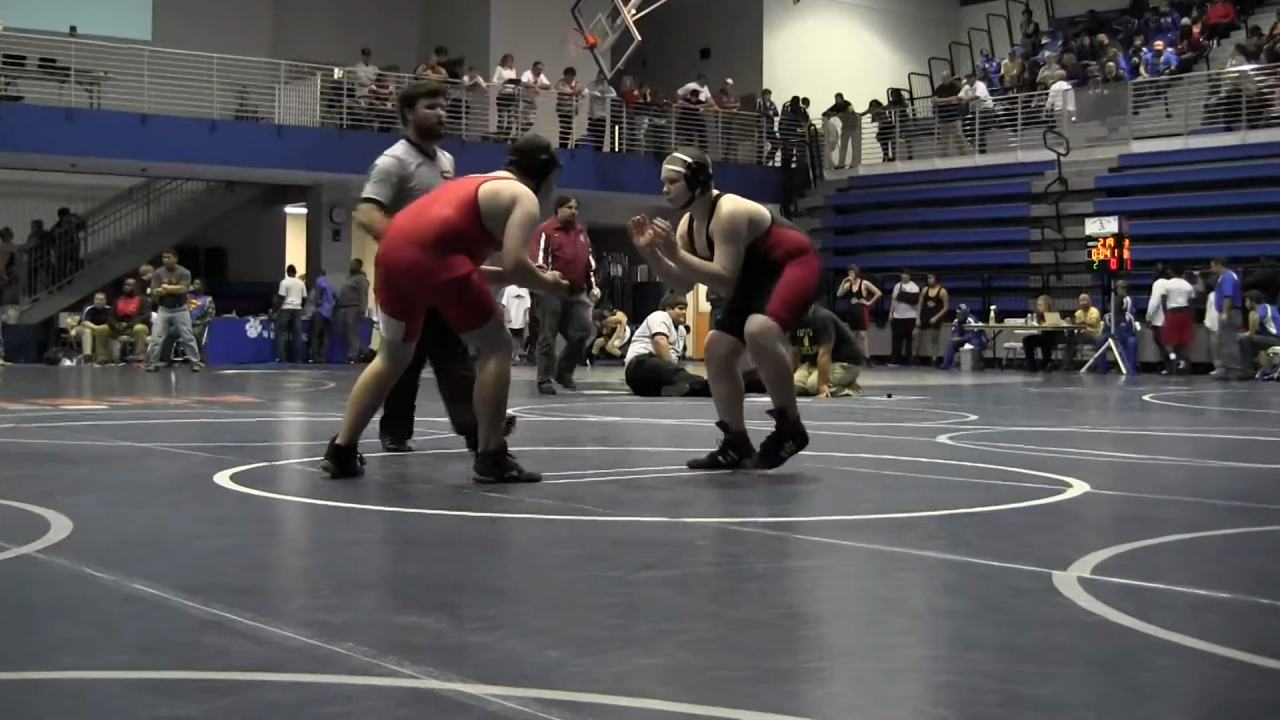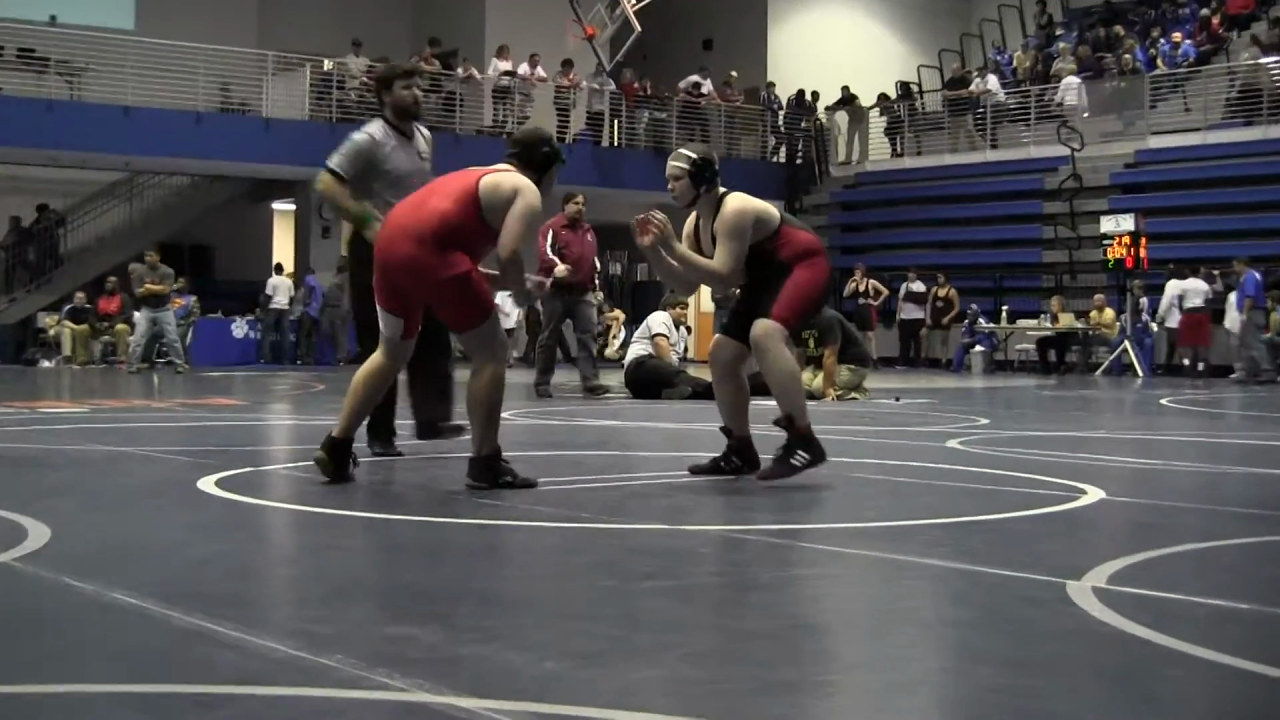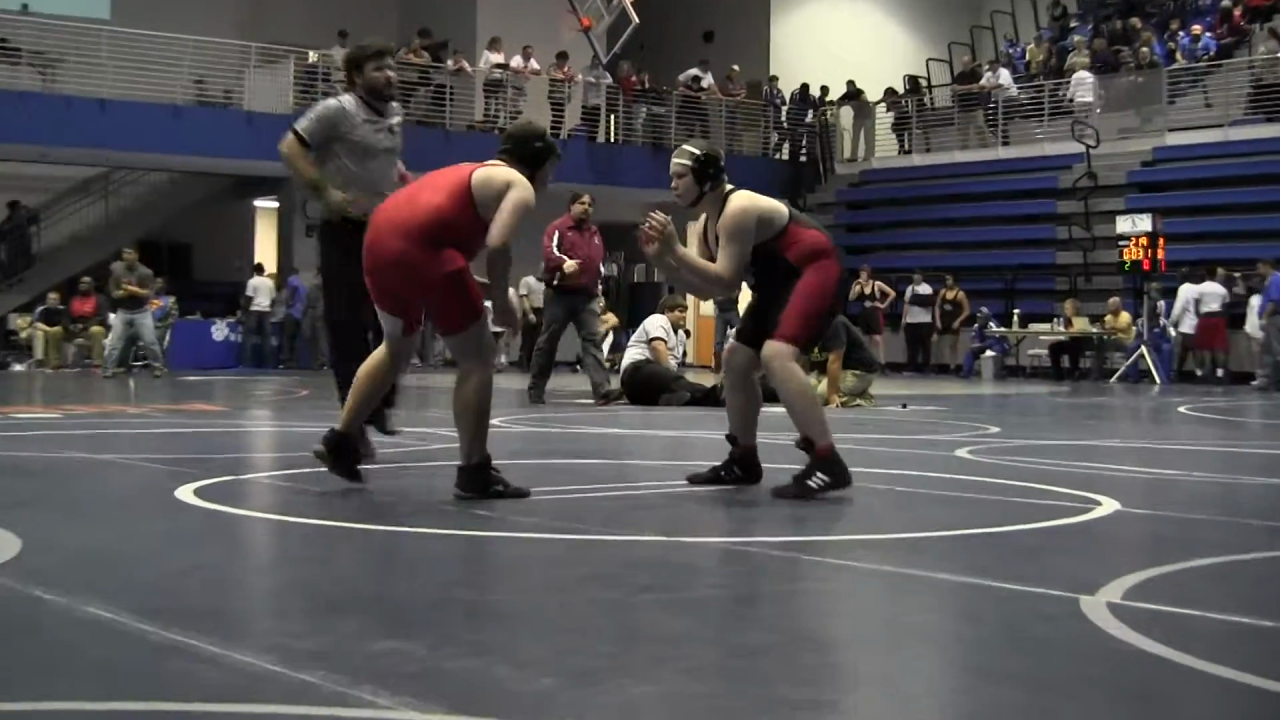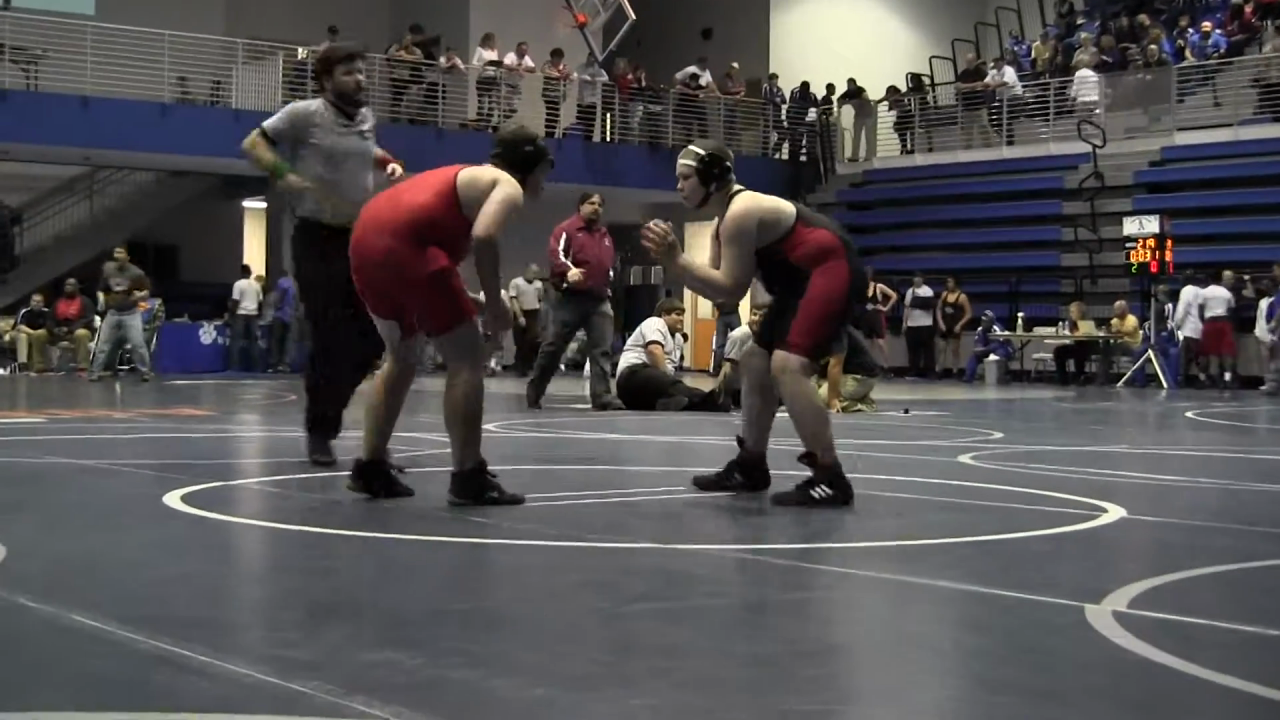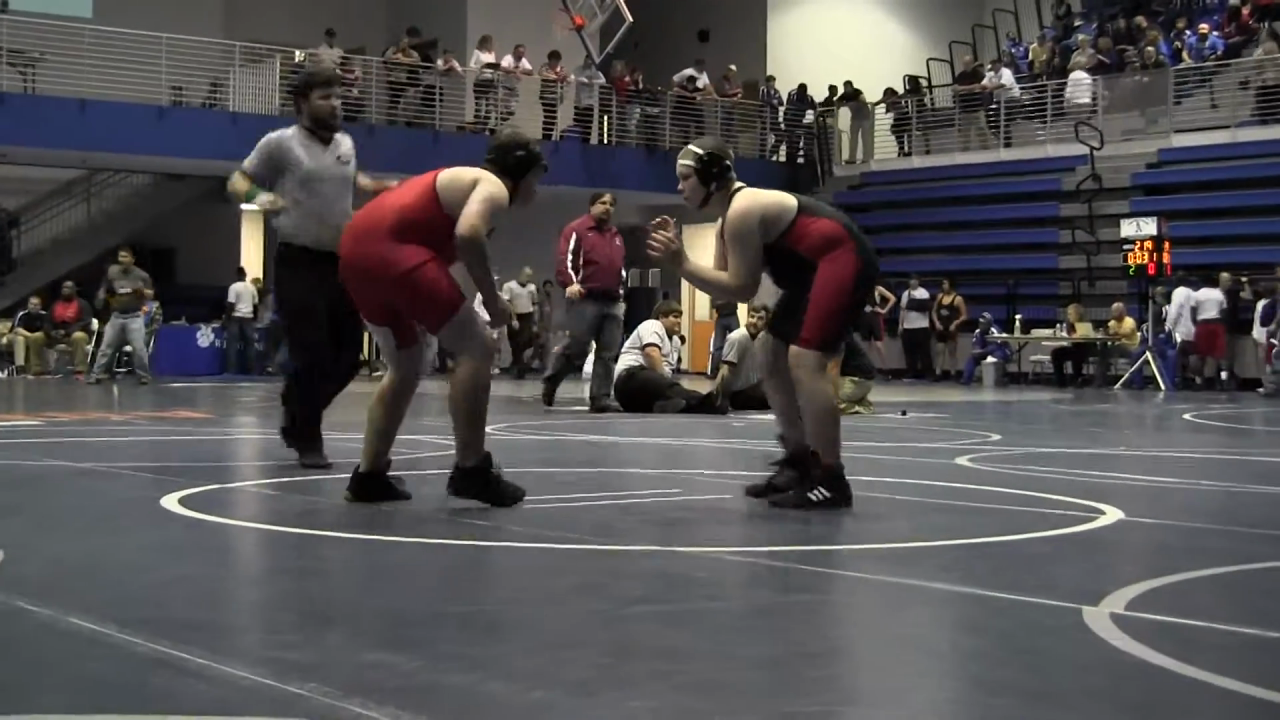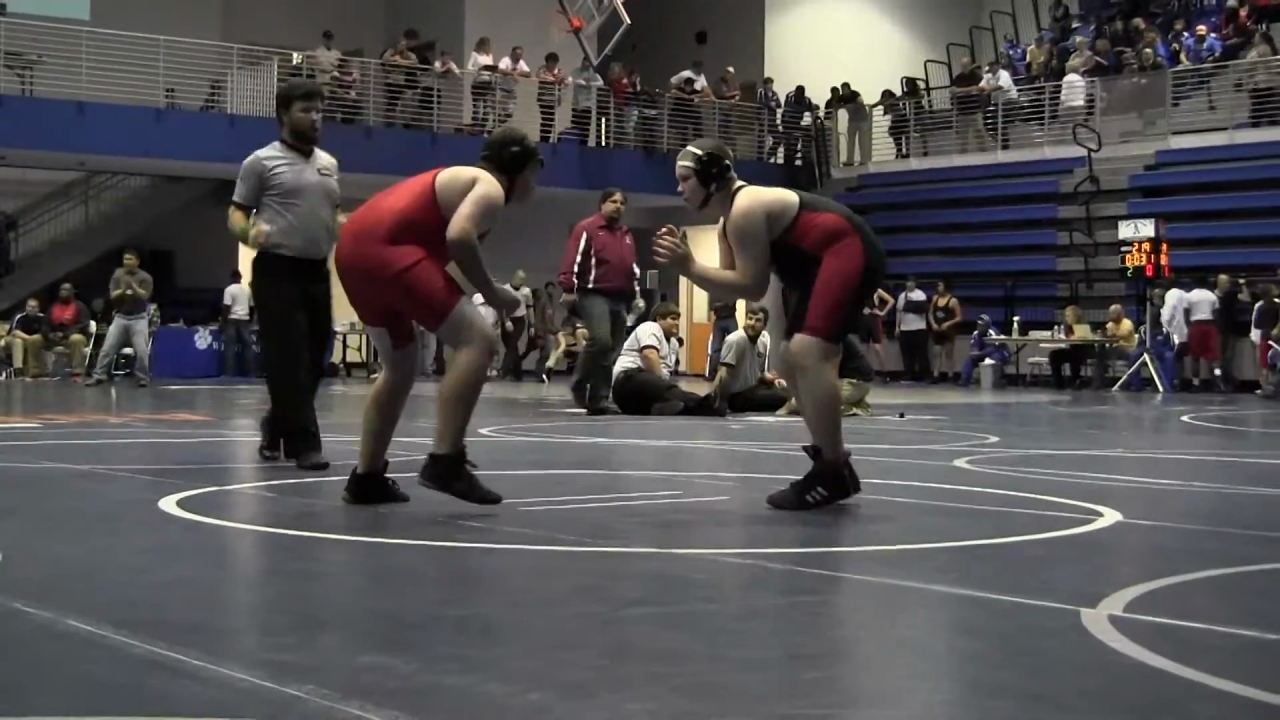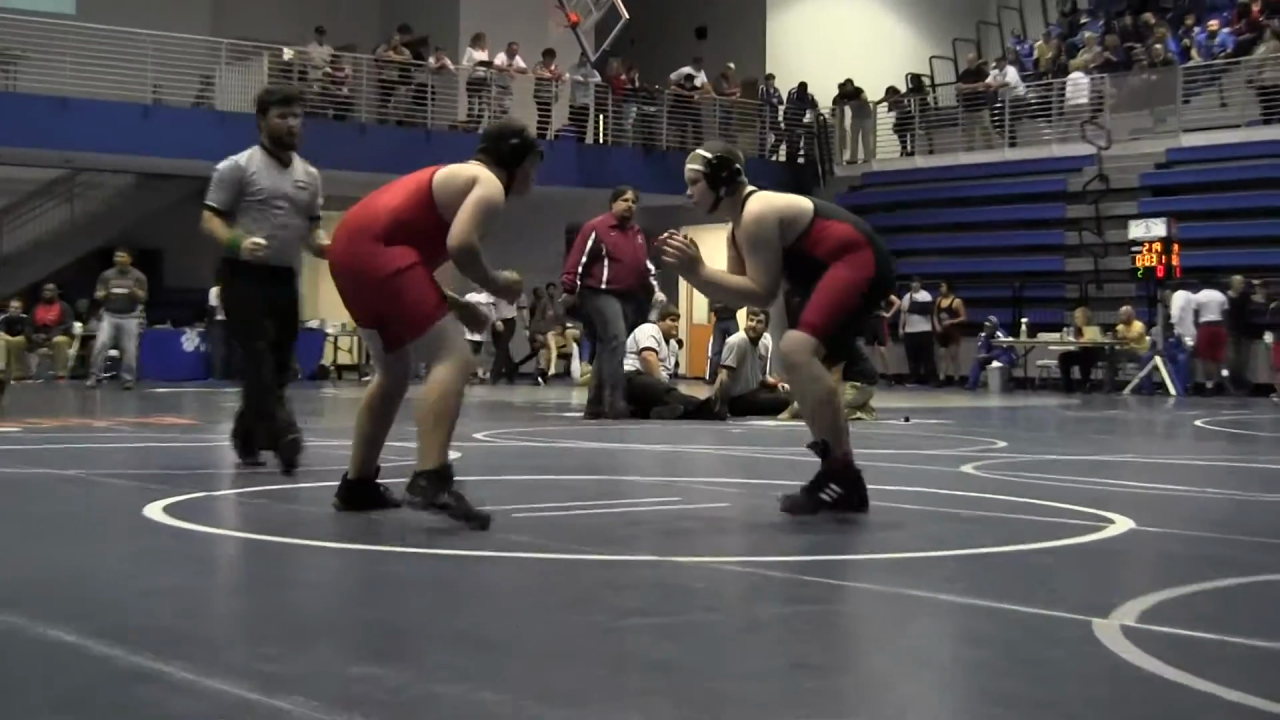
dt=0.1s
person 1, frame 1
left shoulder: (446, 160)
right shoulder: (394, 162)
right elbow: (367, 215)
left knee: (455, 352)
right knee: (407, 355)
left ankle: (471, 425)
right ankle: (395, 429)
person 1, frame 2
left shoulder: (423, 137)
right shoulder: (367, 139)
right elbow: (327, 185)
right wrist: (366, 222)
right hip: (375, 254)
left knee: (432, 335)
right knee: (380, 344)
left ankle: (433, 418)
right ankle: (381, 432)
person 1, frame 3
left shoulder: (393, 111)
right shoulder: (337, 110)
right elbow: (289, 147)
left wrist: (406, 180)
right wrist: (323, 189)
right hip: (345, 235)
right knee: (350, 330)
left ankle: (378, 403)
person 1, frame 4
left shoulder: (365, 116)
right shoulder: (305, 114)
right elbow: (253, 145)
left wrist: (389, 163)
right wrist: (285, 175)
right hip: (318, 243)
left knee: (371, 338)
right knee: (331, 340)
left ankle: (329, 410)
right ankle: (320, 431)
person 1, frame 5
left shoulder: (345, 145)
right shoulder: (280, 143)
right elbow: (238, 182)
left wrist: (380, 188)
right wrist: (258, 194)
left hip: (339, 265)
right hip: (297, 265)
left knee: (347, 358)
right knee: (311, 356)
left ankle: (295, 421)
right ankle: (308, 444)
person 1, frame 6
left shoulder: (328, 163)
right shoulder: (261, 161)
right elbow: (236, 215)
right wrist: (249, 233)
left hip: (317, 274)
right hip: (277, 273)
left knee: (312, 366)
right knee: (289, 362)
left ankle: (274, 431)
right ankle: (303, 446)
person 1, frame 7
left shoulder: (309, 173)
right shoulder: (237, 167)
left elbow: (313, 226)
right elbow: (208, 221)
left wrist: (324, 246)
right wrist: (239, 242)
left hip: (285, 280)
right hip: (244, 279)
left knee: (276, 367)
right knee: (259, 362)
left ankle: (247, 441)
right ankle: (282, 438)
person 2, frame 1
left shoulder: (477, 184)
right shoulder: (525, 198)
right elbow: (514, 262)
left wrist: (499, 277)
right wrist: (541, 281)
left hip: (393, 248)
right hip: (433, 256)
left knee: (392, 356)
right knee: (496, 348)
left ankle: (341, 450)
right ankle: (492, 458)
person 2, frame 2
left shoulder: (476, 177)
right shoulder: (527, 191)
right elbow: (509, 255)
left wrist: (509, 280)
right wrist: (522, 289)
left hip: (392, 241)
right hip: (431, 252)
left knee: (392, 352)
right knee: (491, 350)
left ankle: (337, 444)
right ankle: (485, 463)
person 2, frame 3
left shoulder: (472, 174)
right shoulder: (521, 187)
right elbow: (497, 245)
left wrist: (484, 293)
right wrist: (503, 298)
left hip: (381, 238)
right hip: (418, 249)
left knee: (397, 347)
right knee: (478, 356)
left ankle: (341, 439)
right ankle: (475, 473)
person 2, frame 4
left shoulder: (469, 176)
right shoulder: (509, 186)
right elbow: (484, 236)
left wrist: (464, 302)
right wrist: (494, 300)
left hip: (369, 239)
right hip: (407, 247)
left knee: (403, 356)
right knee: (468, 359)
left ankle: (370, 466)
right ankle: (469, 478)
person 2, frame 5
left shoulder: (460, 179)
right shoulder: (493, 187)
right elbow: (468, 234)
right wrist: (493, 299)
left hip: (357, 248)
right hip: (391, 249)
left knee: (405, 367)
right knee: (477, 348)
left ankle: (369, 476)
right ankle: (472, 469)
person 2, frame 6
left shoulder: (459, 180)
right shoulder: (490, 187)
right elbow: (458, 237)
right wrist: (493, 293)
left hip: (356, 249)
right hip: (388, 251)
left knee: (400, 367)
right knee: (478, 342)
left ankle: (366, 478)
right ankle: (445, 461)
person 2, frame 7
left shoulder: (456, 176)
right shoulder: (490, 185)
right elbow: (460, 246)
left wrist: (459, 307)
right wrist: (496, 284)
left hip: (350, 248)
right hip: (381, 252)
left knee: (395, 370)
right knee: (452, 360)
left ankle: (357, 483)
right ankle: (431, 482)
person 3, frame 1
left shoulder: (729, 213)
right shoulder: (688, 223)
left elbow: (724, 280)
right elbow: (684, 281)
left wrist: (674, 252)
right wrist: (649, 251)
left hip: (795, 265)
right hip: (758, 278)
left knee: (760, 331)
right knee: (716, 351)
left ankle: (790, 427)
right ankle: (737, 443)
person 3, frame 2
left shoulder: (735, 210)
right shoulder: (695, 222)
left elbow: (724, 279)
right elbow: (687, 285)
left wrist: (673, 248)
right wrist: (652, 252)
left hip: (804, 267)
right hip: (766, 280)
left knee: (764, 335)
right knee: (721, 355)
left ankle: (803, 440)
right ankle: (741, 449)
person 3, frame 3
left shoulder: (739, 210)
right shoulder: (707, 222)
left elbow: (727, 283)
right elbow: (704, 288)
left wrist: (675, 250)
right wrist: (661, 256)
left hip: (817, 270)
right hip: (785, 282)
left knee: (777, 356)
right knee: (735, 362)
left ankle: (828, 464)
right ankle: (743, 459)
person 3, frame 4
left shoulder: (742, 212)
right shoulder: (725, 219)
left elbow: (730, 290)
right elbow: (715, 290)
left wrist: (677, 258)
right wrist: (669, 260)
left hip: (829, 271)
right hip: (799, 283)
left knee: (786, 367)
right knee: (755, 366)
left ankle: (830, 477)
right ankle: (751, 464)
person 3, frame 5
left shoulder: (743, 210)
right shoulder: (730, 215)
left elbow: (741, 289)
right elbow: (723, 285)
left wrist: (681, 262)
right wrist: (675, 255)
left hip: (839, 258)
right hip: (816, 269)
left knee: (803, 363)
right knee: (772, 359)
left ankle: (830, 479)
right ankle: (798, 460)
person 3, frame 6
left shoulder: (746, 209)
right shoulder: (731, 216)
left elbow: (751, 288)
right elbow: (728, 287)
left wrist: (689, 265)
right wrist: (682, 262)
left hip: (845, 252)
right hip: (822, 265)
left knee: (806, 355)
right knee: (794, 364)
left ankle: (834, 473)
right ankle: (827, 467)
person 3, frame 7
left shoulder: (758, 215)
right shoulder: (738, 225)
left elbow: (761, 294)
right elbow: (732, 295)
left wrist: (697, 270)
right wrist: (688, 267)
left hip: (856, 263)
right hip: (831, 272)
left knee: (796, 352)
right knee: (800, 361)
left ankle: (844, 475)
right ankle: (836, 474)
person 4, frame 1
left shoulder: (582, 233)
right shoulder: (545, 231)
left elbow: (589, 261)
right elbow: (538, 256)
left wrist: (593, 286)
left hip: (578, 292)
left knee: (585, 330)
right knee: (548, 336)
left ankle: (562, 371)
right ankle: (544, 380)
person 4, frame 2
left shoulder: (588, 231)
right shoulder: (552, 228)
left elbow: (594, 261)
right elbow: (545, 252)
left wrist: (596, 287)
right wrist: (557, 266)
left hip: (582, 293)
right hip: (556, 291)
left knee: (588, 333)
right knee: (549, 338)
left ankle: (590, 381)
right ankle: (542, 383)
person 4, frame 3
left shoulder: (594, 234)
right shoulder: (557, 228)
right elbow: (550, 252)
left wrist: (598, 291)
right wrist: (565, 262)
left hip: (588, 297)
right hip: (561, 294)
left knee: (593, 340)
right knee: (548, 342)
left ankle: (602, 388)
right ankle: (535, 388)
person 4, frame 4
left shoulder: (605, 236)
right shoulder: (566, 230)
right elbow: (556, 255)
left wrist: (607, 295)
right wrist: (569, 270)
left hip: (598, 301)
right hip: (570, 298)
left knee: (602, 348)
right knee: (554, 345)
left ankle: (602, 396)
right ankle: (535, 390)
person 4, frame 5
left shoulder: (615, 236)
right shoulder: (576, 229)
right elbow: (566, 258)
left wrist: (619, 296)
right wrist: (571, 283)
left hip: (609, 301)
right hip: (583, 298)
left knee: (609, 350)
right knee: (576, 346)
left ankle: (601, 398)
right ankle: (551, 381)
person 4, frame 6
left shoulder: (626, 234)
right shoulder: (586, 228)
left elbow: (632, 267)
right elbow: (574, 258)
left wrist: (636, 295)
right wrist: (569, 288)
left hip: (620, 299)
right hip: (594, 295)
left knee: (610, 352)
right knee: (600, 340)
left ankle: (598, 400)
right ankle: (580, 385)
person 4, frame 7
left shoulder: (637, 233)
right shoulder: (597, 227)
left elbow: (645, 265)
right elbow: (578, 258)
left wrist: (655, 290)
right wrist: (571, 290)
left hip: (628, 299)
right hip: (602, 294)
left knee: (607, 350)
right knee: (614, 345)
left ankle: (595, 405)
right ankle: (614, 401)
